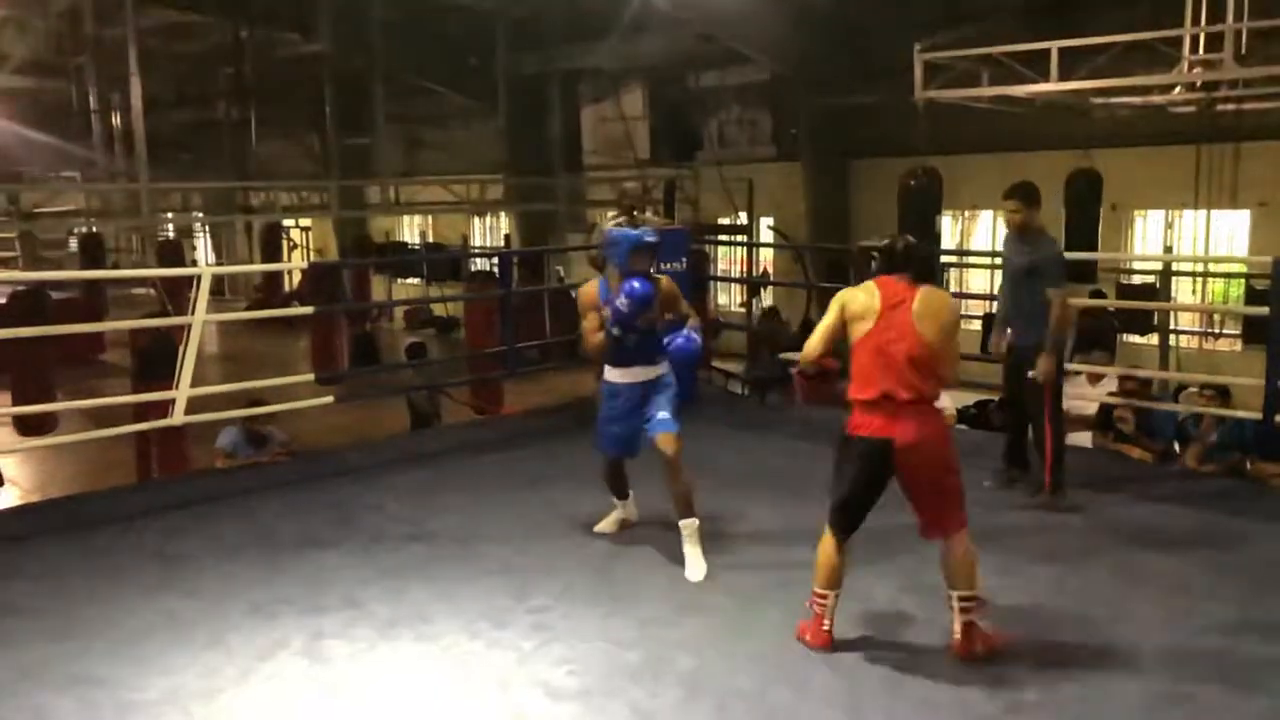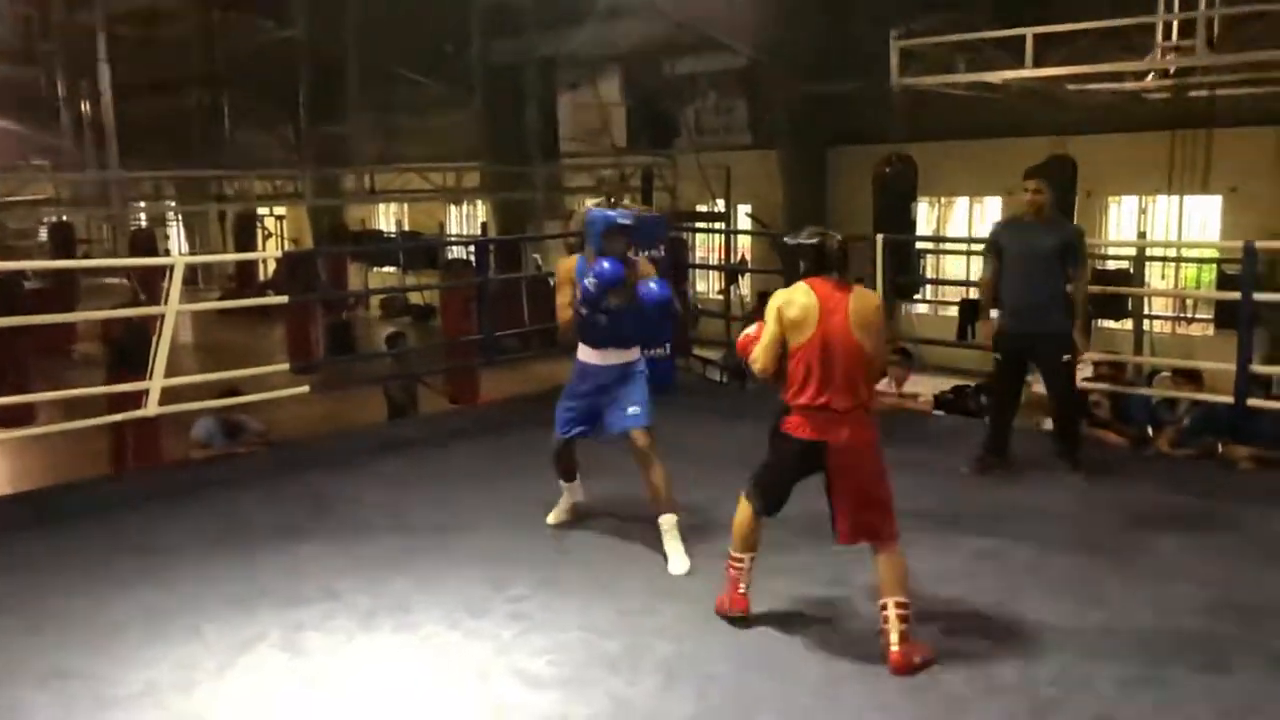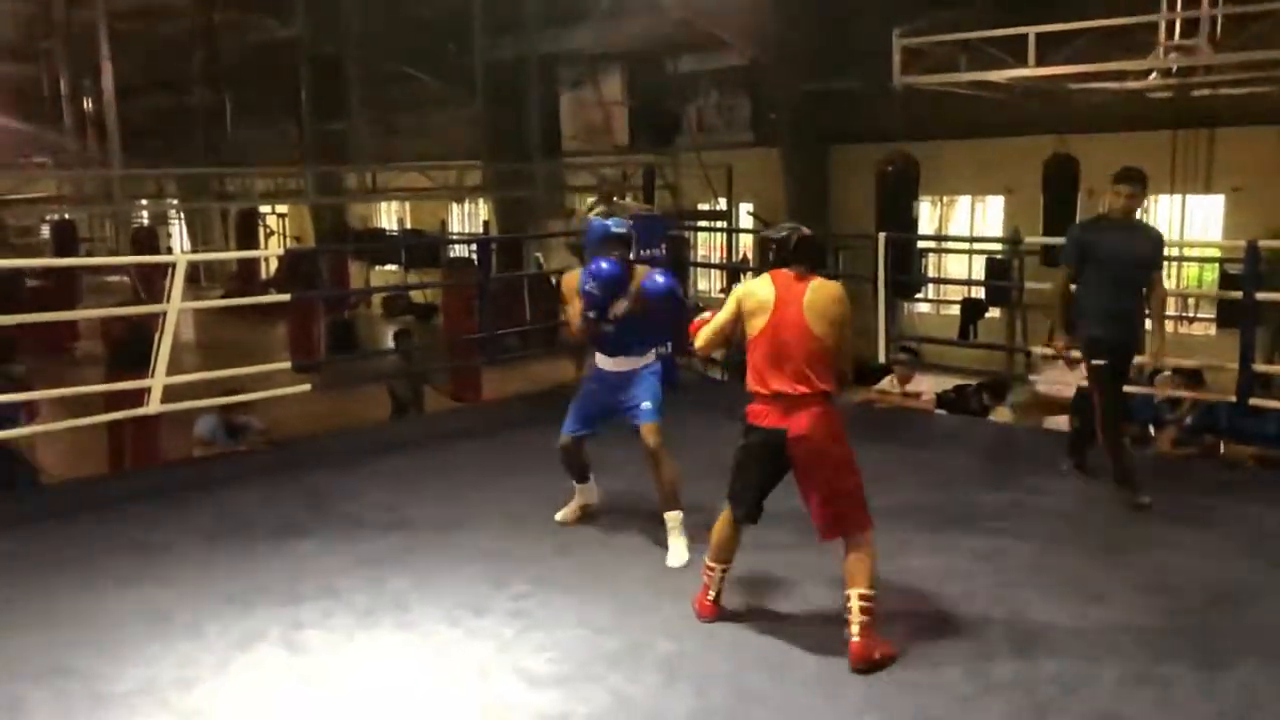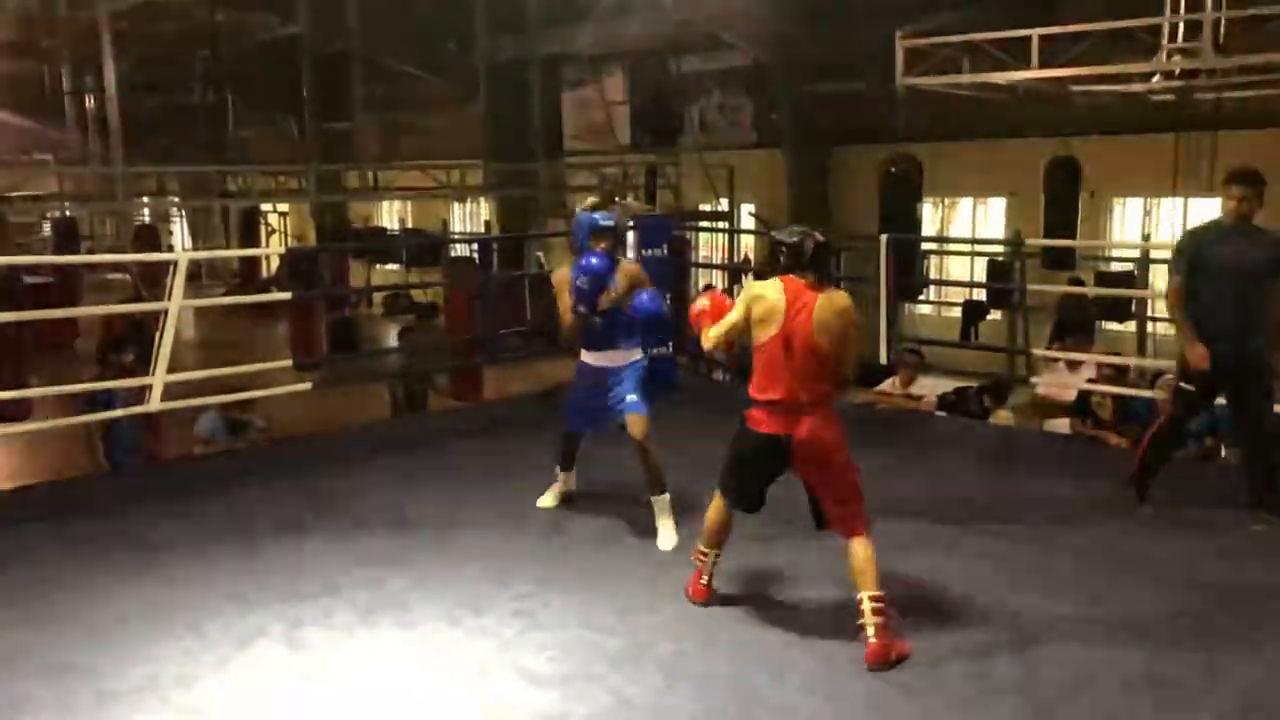
dt=0.7s
person 1, frame 1
left shoulder: (852, 297)
right shoulder: (943, 306)
left elbow: (811, 356)
right elbow: (947, 375)
left wrist: (807, 368)
left hip: (867, 428)
right hip: (922, 429)
left knee: (837, 530)
right knee: (952, 530)
left ankle: (819, 627)
right ankle: (966, 633)
person 1, frame 2
left shoulder: (786, 300)
right shoulder: (870, 303)
left elbow: (763, 368)
right elbow: (877, 369)
left wrist: (752, 345)
left hip: (801, 429)
right hip: (855, 431)
left knee: (754, 500)
right knee: (884, 537)
left ankle: (736, 594)
right ankle: (898, 643)
person 1, frame 3
left shoulder: (749, 291)
right shoulder: (833, 294)
left elbow: (705, 343)
right elbow: (843, 366)
left wrist: (702, 330)
left hip: (764, 421)
right hip: (816, 422)
left knee: (735, 512)
right knee: (855, 531)
left ankle: (709, 597)
right ankle: (861, 637)
person 1, frame 4
left shoulder: (758, 294)
right shoulder: (841, 305)
left elbow: (712, 343)
right elbow: (847, 373)
left wrist: (706, 321)
left hip: (765, 424)
right hip: (818, 428)
left knee: (725, 498)
right knee: (856, 530)
left ankle: (701, 581)
right ankle: (878, 638)
person 2, frame 1
left shoulder: (662, 287)
right shoulder: (591, 293)
left elbow: (690, 317)
right elbow: (592, 349)
left wrist: (690, 336)
right wrist: (617, 321)
left hip: (656, 382)
right hip: (616, 387)
left knee: (670, 453)
right knee: (612, 459)
left ankle: (691, 540)
right ankle: (624, 508)
person 2, frame 2
left shoulder: (640, 269)
right shoulder: (570, 268)
left elbow: (665, 314)
right elbow: (564, 325)
left wrist: (661, 306)
right wrist: (586, 298)
left hip: (627, 369)
right hip: (588, 368)
left knee: (643, 445)
right knee: (561, 442)
left ankle: (671, 535)
right ankle: (571, 495)
person 2, frame 3
left shoulder: (644, 278)
right shoulder: (574, 281)
left elbow: (672, 316)
right elbow: (580, 335)
left wrist: (674, 300)
right wrist: (592, 303)
left hip: (641, 372)
right hip: (603, 372)
left knee: (652, 443)
right knee: (568, 445)
left ankle: (676, 531)
right ankle: (585, 495)
person 2, frame 4
left shoulder: (629, 271)
right shoulder: (565, 277)
left elbow: (654, 303)
right elbow: (570, 332)
left wrist: (652, 309)
right wrist: (583, 298)
left hip: (627, 367)
right hip: (590, 368)
left knee: (639, 435)
right knee: (569, 433)
left ankle: (663, 514)
right ankle: (564, 481)
person 3, frame 1
left shoulder: (1046, 250)
right shoulder: (1012, 241)
left elbow: (1059, 304)
left wrist: (1048, 354)
right wrist: (998, 330)
left hip: (1041, 346)
right hip: (1017, 341)
left knee: (1044, 415)
right knee: (1013, 407)
left ankle: (1052, 489)
right ankle: (1015, 467)
person 3, frame 2
left shoulder: (1067, 233)
right shoulder: (1003, 230)
left elbow: (1079, 281)
right elbow: (990, 276)
left wrist: (1079, 328)
right wrist: (986, 317)
left hip: (1054, 330)
right hip: (1012, 328)
left knee: (1064, 396)
right knee: (1003, 394)
left ankle: (1072, 460)
right ankle: (993, 453)
person 3, frame 3
left shoulder: (1151, 239)
right shoulder: (1086, 232)
left elbow: (1155, 288)
right elbow: (1064, 282)
left wrist: (1158, 332)
right wrist: (1062, 330)
left hip: (1129, 334)
right hip: (1095, 331)
left knee: (1105, 403)
right knee: (1109, 406)
left ankle: (1075, 452)
right ankle: (1126, 480)
person 3, frame 4
right shoulder: (1195, 241)
right elbow: (1175, 293)
right wrist: (1189, 342)
left hip: (1250, 356)
right hip: (1202, 352)
right knee: (1176, 422)
right ankle: (1140, 479)
